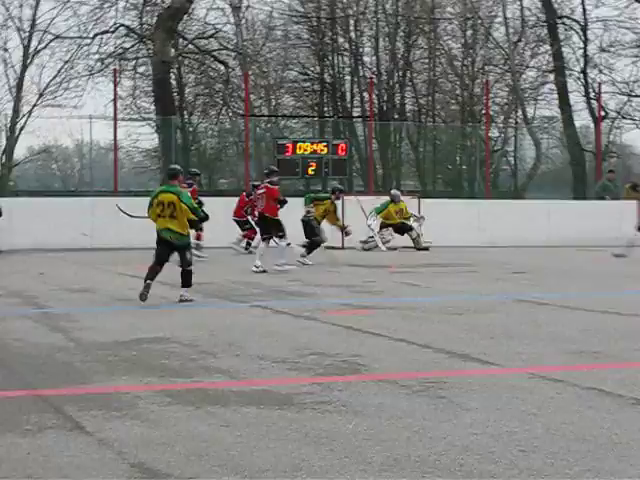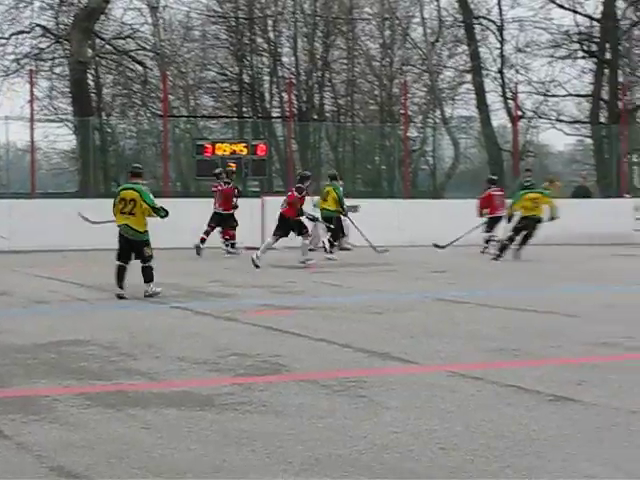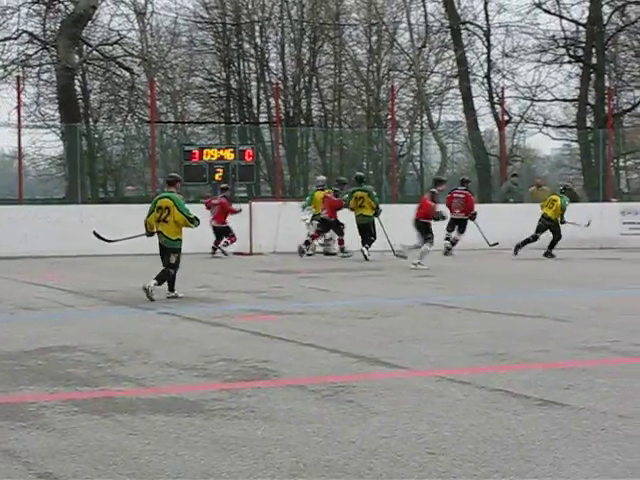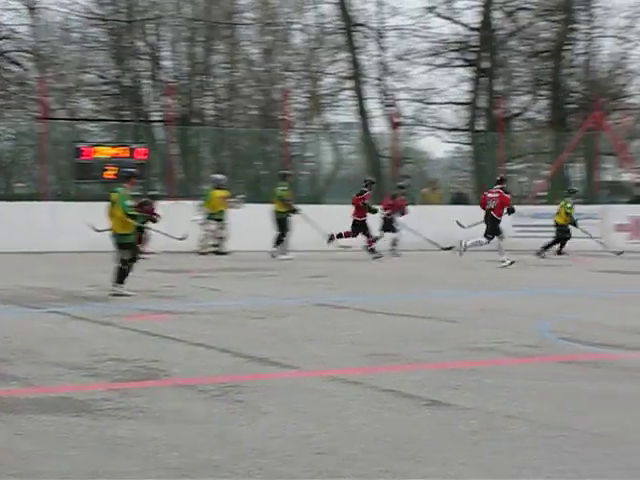
dt=0.7s
person 1, frame 1
left shoulder: (158, 192)
right shoulder: (181, 193)
left elbow: (152, 214)
right elbow: (191, 208)
right wrist: (202, 216)
left hip: (163, 234)
right hip: (180, 234)
left knee: (158, 262)
right knee: (186, 264)
left ankle: (148, 283)
right ankle: (184, 293)
person 1, frame 2
left shoulder: (120, 190)
right shoulder: (142, 190)
left elbow: (116, 210)
right elbow: (151, 207)
right wrist: (162, 213)
left hip: (124, 230)
right hip: (138, 231)
left knee: (122, 260)
right knee: (146, 260)
left ankle: (120, 289)
right ankle: (149, 288)
person 1, frame 3
left shoulder: (158, 198)
right shoulder: (177, 199)
left elbow: (150, 219)
right elbow: (186, 218)
left wrist: (149, 231)
right wrist: (195, 221)
left hip: (162, 237)
right hip: (173, 239)
left knee: (170, 265)
right knee: (170, 268)
left ankle: (171, 291)
right ankle: (151, 285)
person 1, frame 4
left shoulder: (118, 192)
right shoulder: (124, 194)
left elbow: (112, 212)
right elbow: (127, 213)
right wrist: (141, 218)
left hip: (124, 232)
right hip: (123, 233)
left knee: (131, 259)
right knee: (125, 261)
left ankle: (117, 284)
right ankle: (117, 288)
